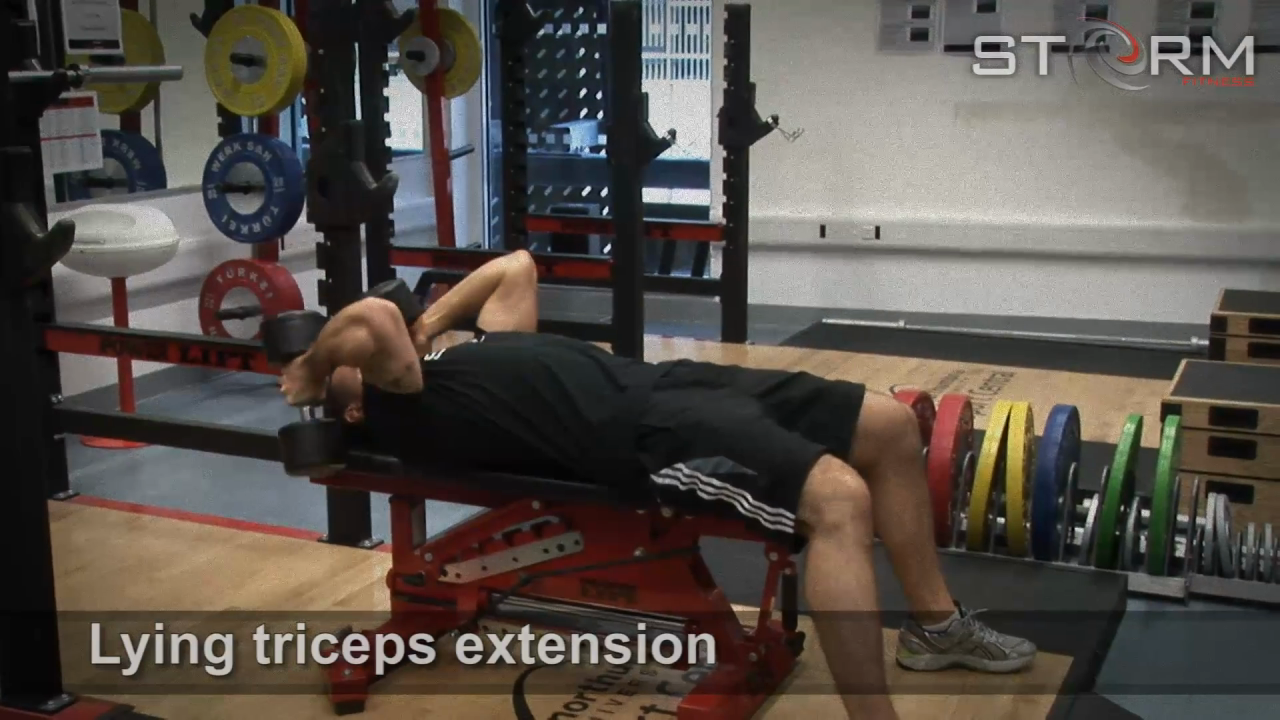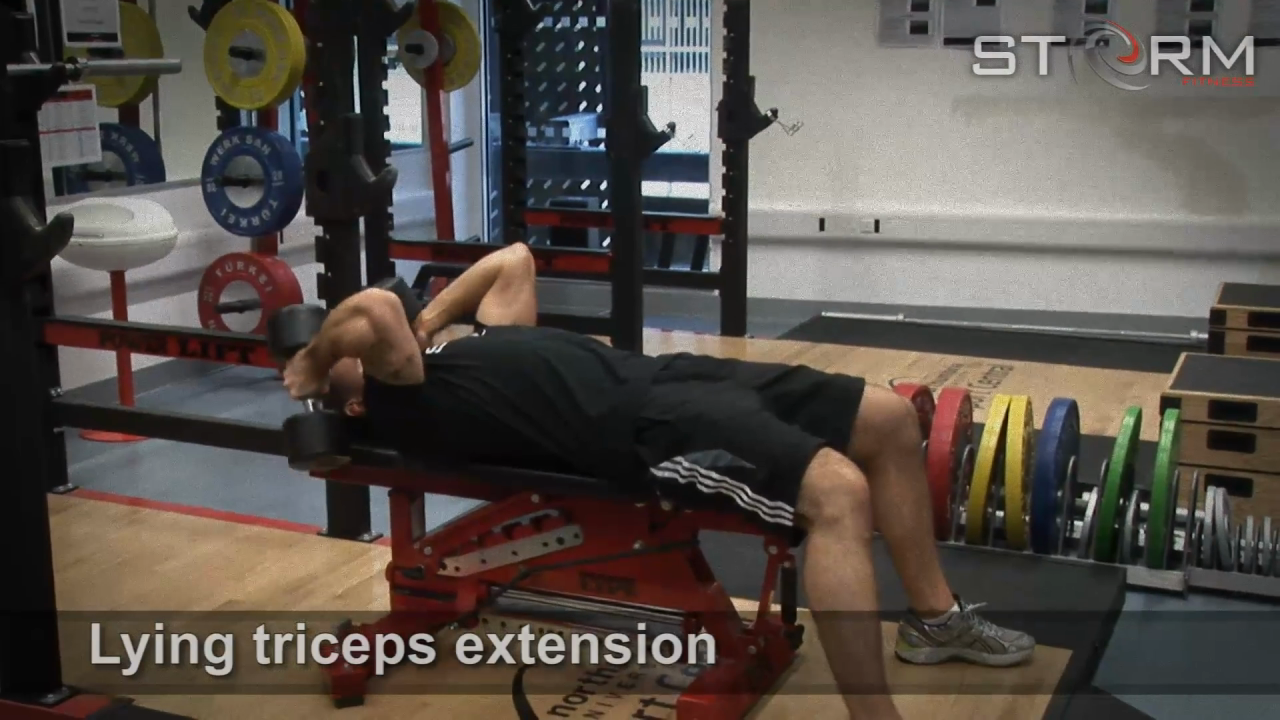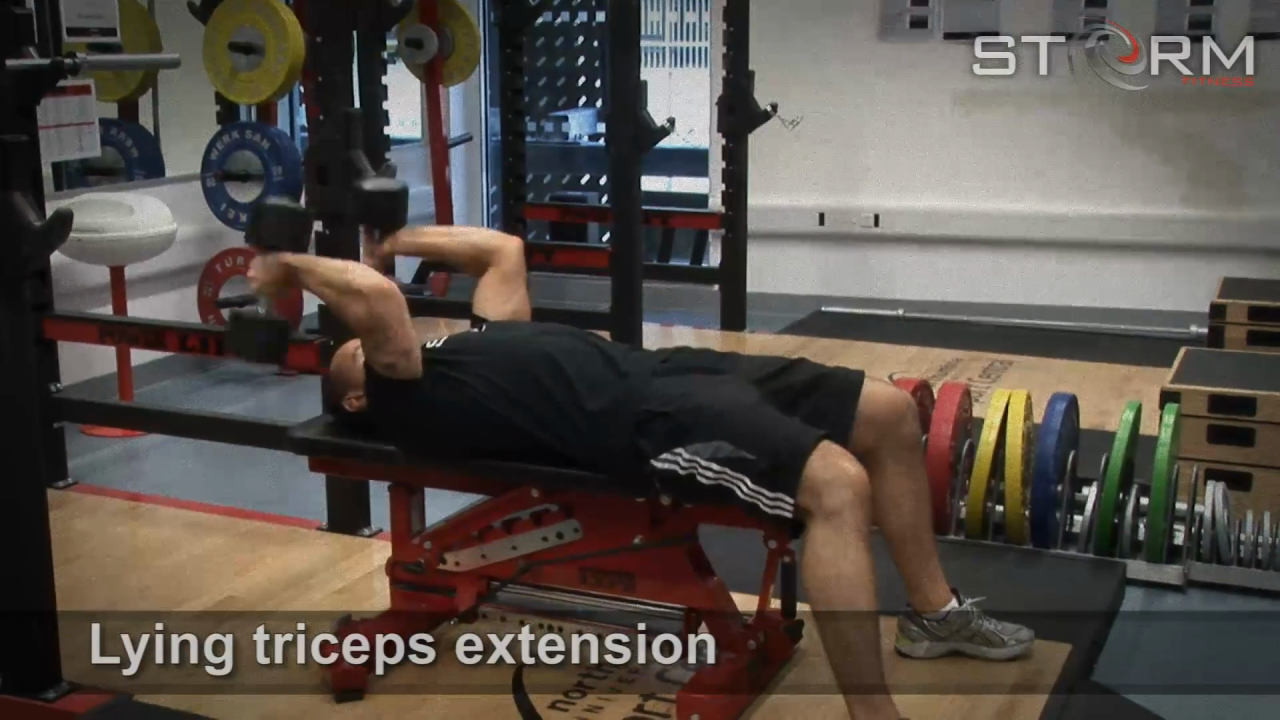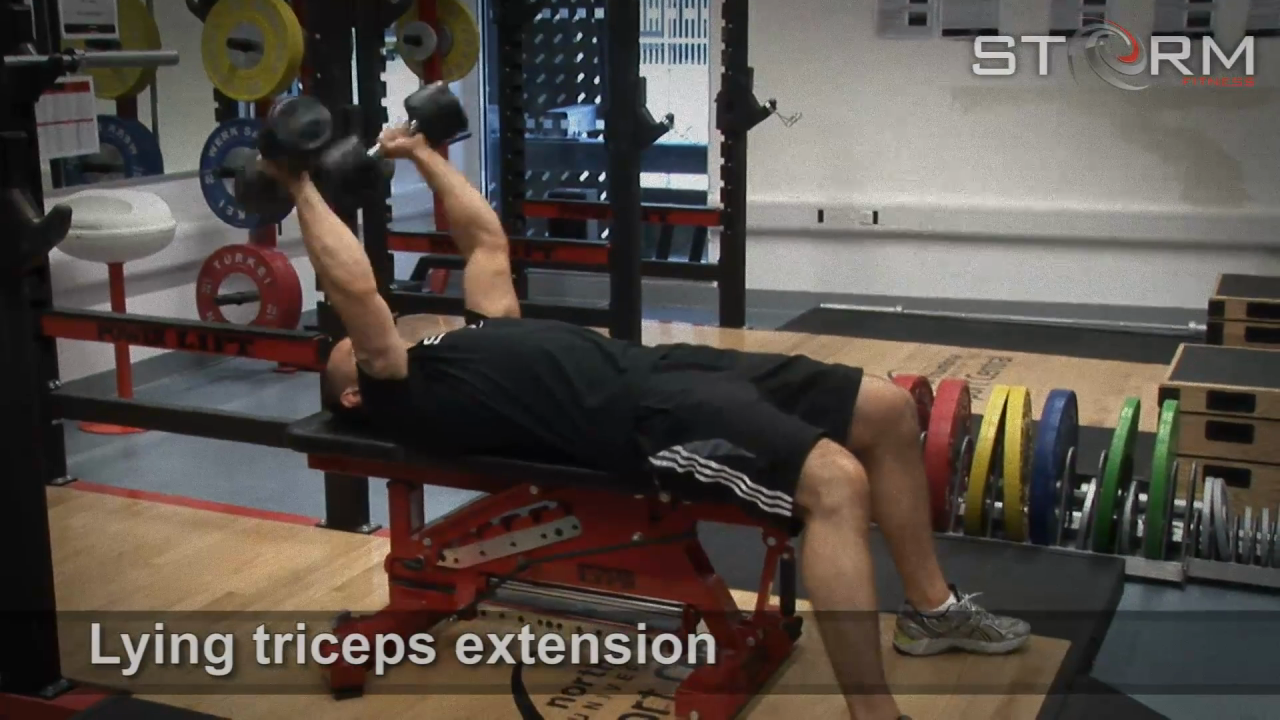
dt=0.4s
person 1, frame 1
left shoulder: (455, 359)
right shoulder: (407, 413)
left elbow: (517, 267)
right elbow: (374, 319)
left wrist: (429, 321)
right wrist: (312, 365)
left hip: (660, 384)
right hip: (641, 434)
left knee: (891, 427)
right knee: (839, 500)
left ankle: (935, 623)
person 1, frame 2
left shoulder: (459, 353)
right shoulder: (408, 402)
left elbow: (514, 261)
right elbow: (377, 309)
left wrist: (429, 320)
right wrist: (316, 356)
left hip: (662, 377)
right hip: (642, 426)
left knee: (890, 420)
right knee: (836, 493)
left ankle: (935, 617)
person 1, frame 3
left shoulder: (465, 345)
right shoulder: (409, 399)
left elbow: (505, 249)
right elbow: (375, 296)
left wrist: (393, 237)
right wrist: (285, 264)
left hip: (665, 370)
right hip: (642, 420)
left knee: (891, 414)
right knee: (838, 484)
left ankle: (934, 612)
person 1, frame 4
left shoulder: (471, 336)
right shoulder: (405, 397)
left elbow: (488, 238)
right elbow: (358, 291)
left wrist: (418, 151)
right wrist: (300, 187)
left hip: (665, 365)
right hip: (642, 417)
left knee: (889, 409)
right knee: (836, 481)
left ankle: (931, 607)
